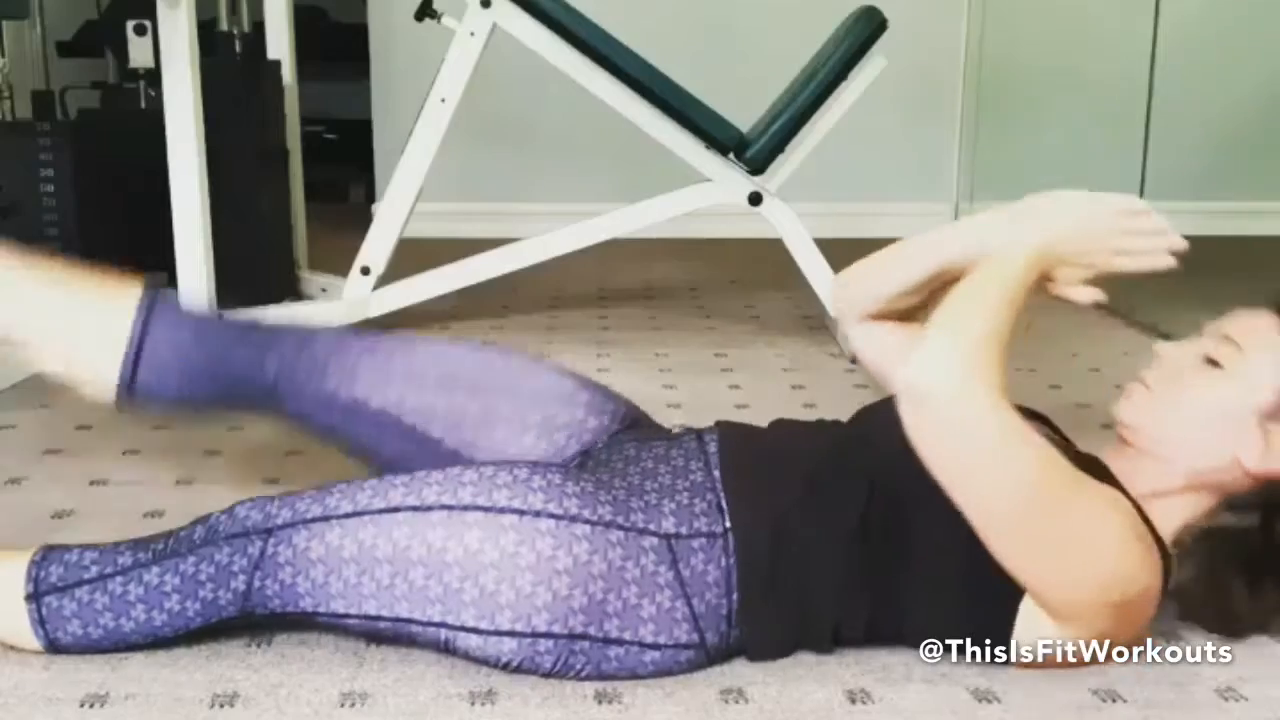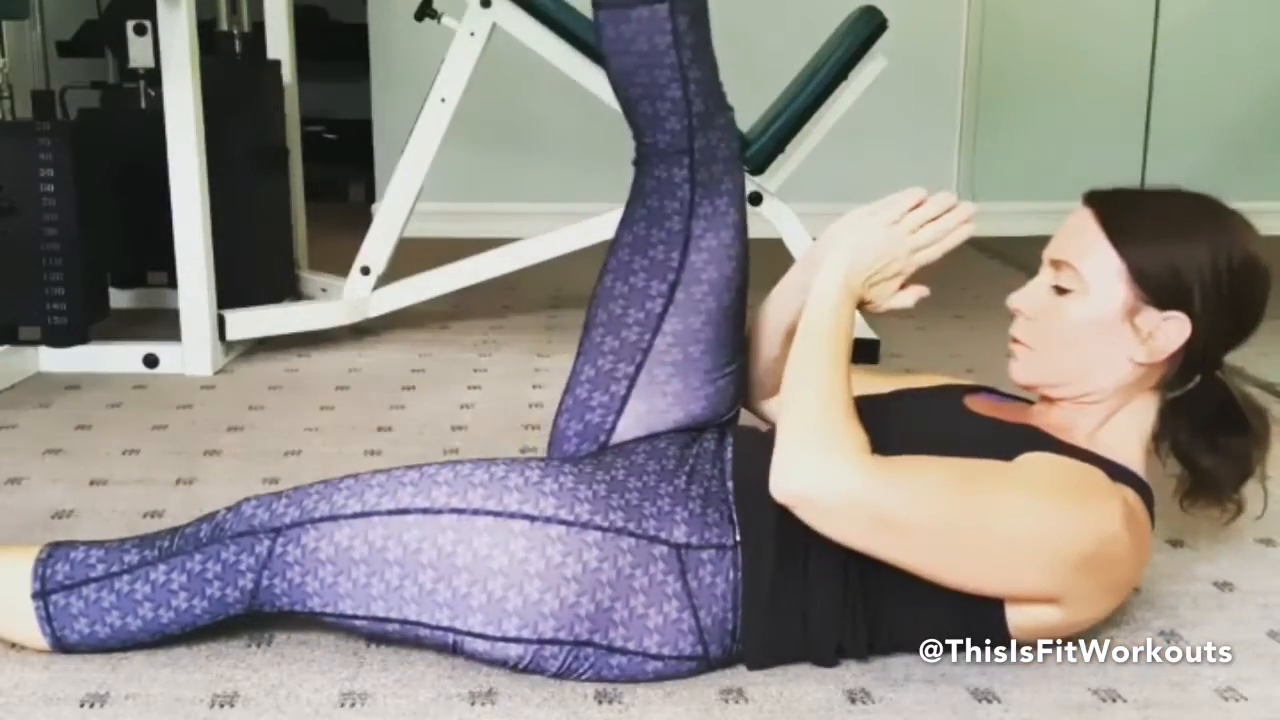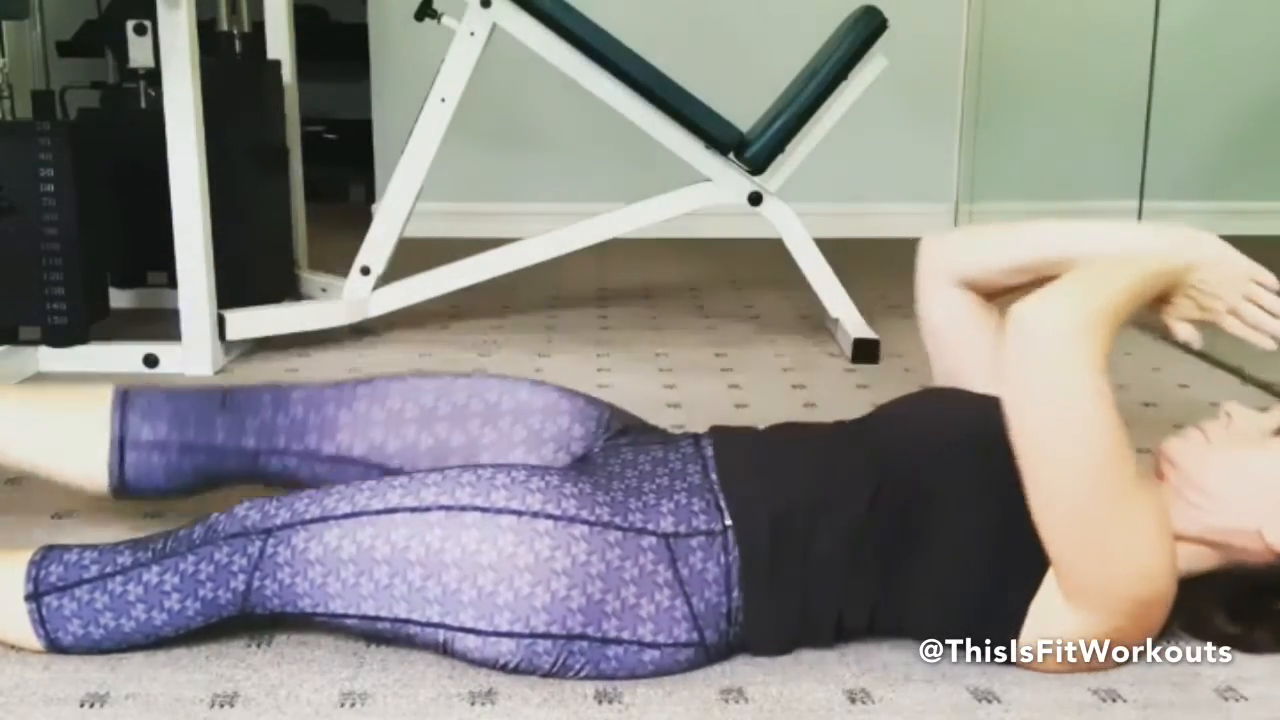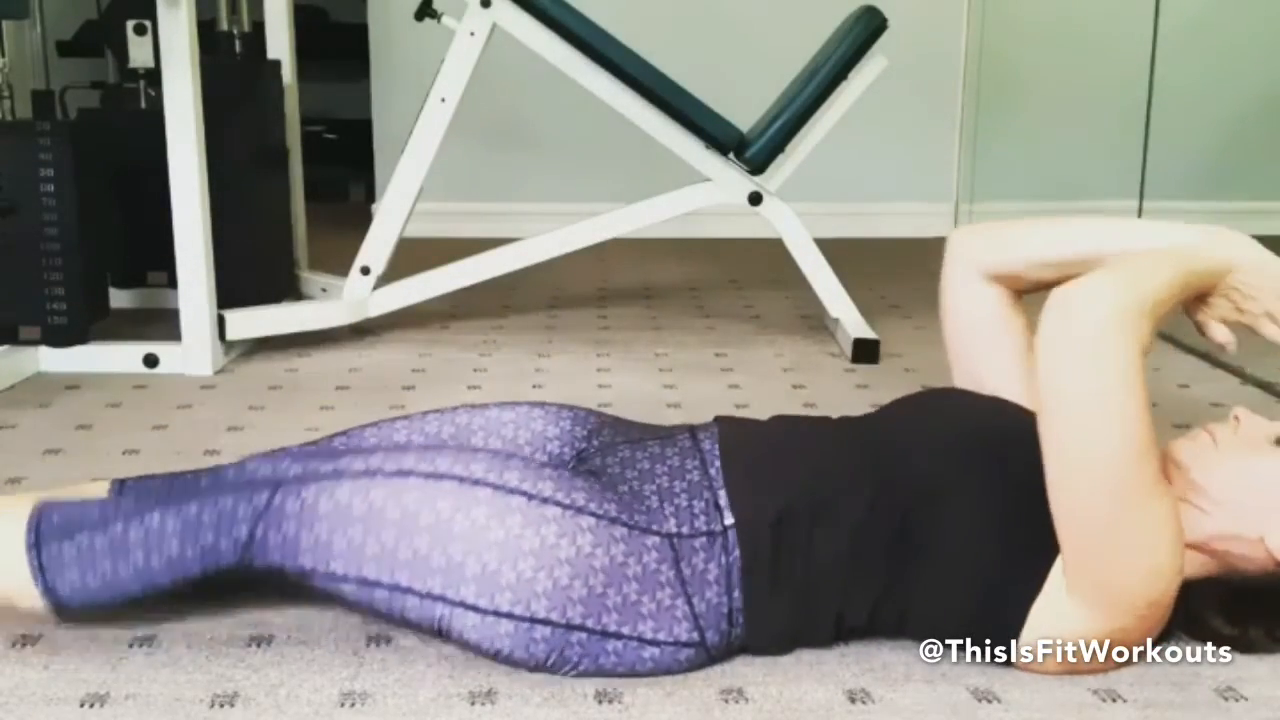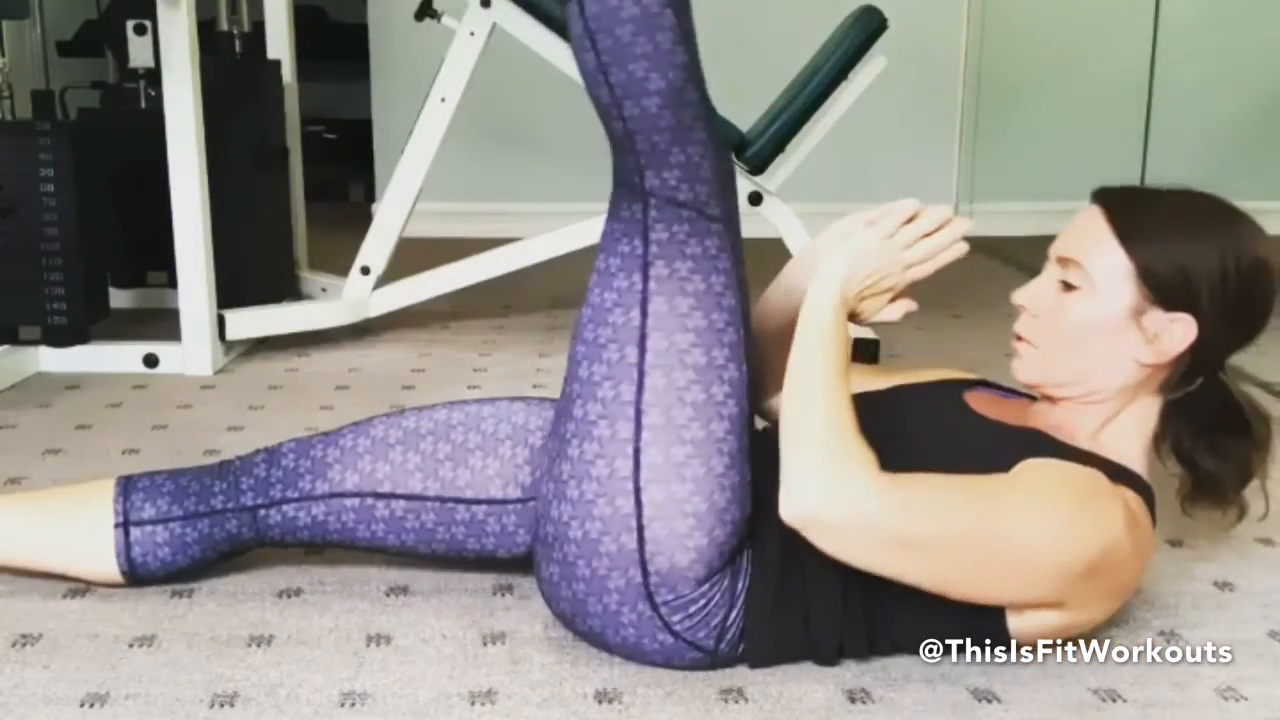
dt=1s
person 1, frame 1
left shoulder: (1102, 569)
right shoulder: (1043, 470)
left elbow: (931, 392)
right elbow: (862, 301)
left wrist: (1033, 255)
right wrist: (1015, 233)
left hip: (670, 579)
right hip: (671, 473)
left knee: (263, 551)
right knee: (271, 359)
person 1, frame 2
left shoulder: (1089, 526)
right shoulder: (1025, 418)
left elbow: (817, 481)
right elbow: (768, 380)
left wrist: (838, 279)
right wrist: (826, 272)
left hip: (671, 578)
right hip: (668, 469)
left knee: (261, 544)
right knee: (687, 162)
person 1, frame 3
left shoulder: (1117, 580)
right shoulder: (1052, 477)
left elbow: (1050, 334)
right elbow: (949, 265)
left wrist: (1160, 265)
right wrist: (1154, 246)
left hip: (668, 568)
right hip: (657, 467)
left knee: (245, 552)
right knee: (257, 422)
person 1, frame 4
left shoulder: (1126, 581)
right shoulder: (1077, 477)
left elbow: (1080, 332)
right elbow: (975, 261)
left hip: (671, 578)
right hip: (663, 471)
left knee: (269, 505)
right knee: (272, 491)
person 1, frame 5
left shoulder: (1092, 527)
right shoulder: (1016, 409)
left elbow: (827, 502)
right elbow: (767, 382)
left wrist: (831, 293)
right wrist: (822, 272)
left hip: (665, 580)
right hip: (624, 496)
left knee: (672, 184)
right knee: (264, 486)
